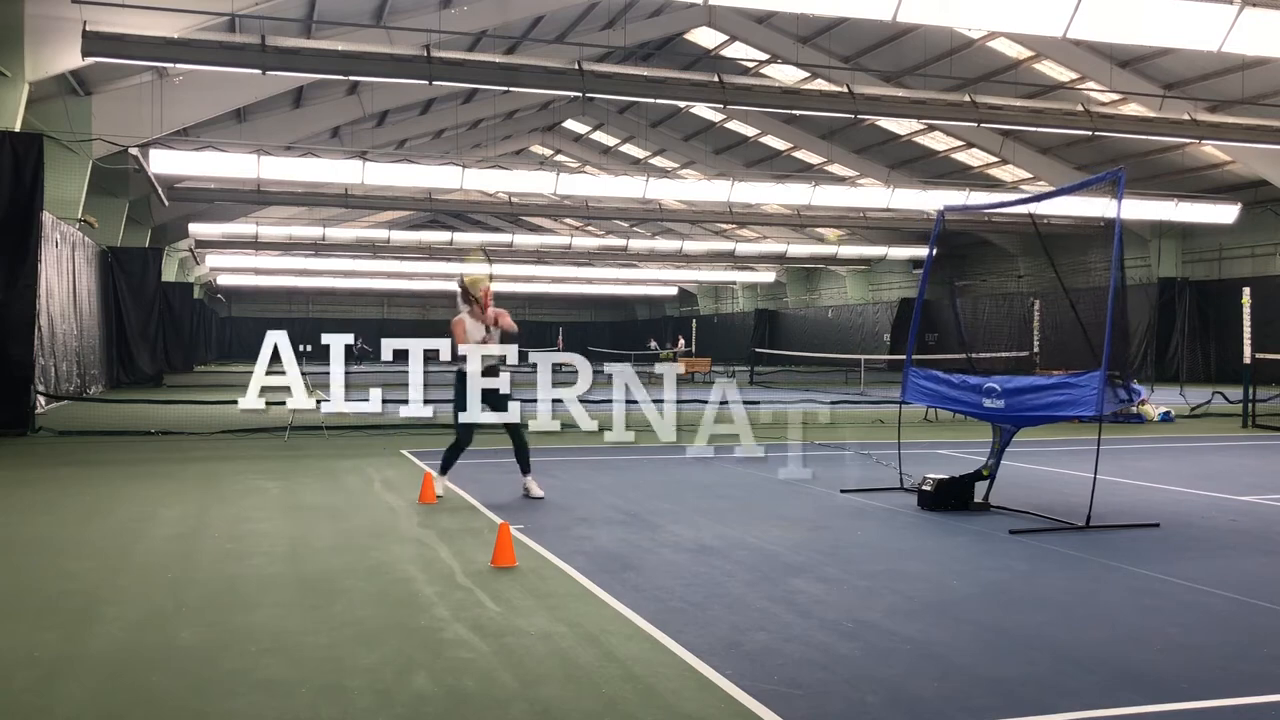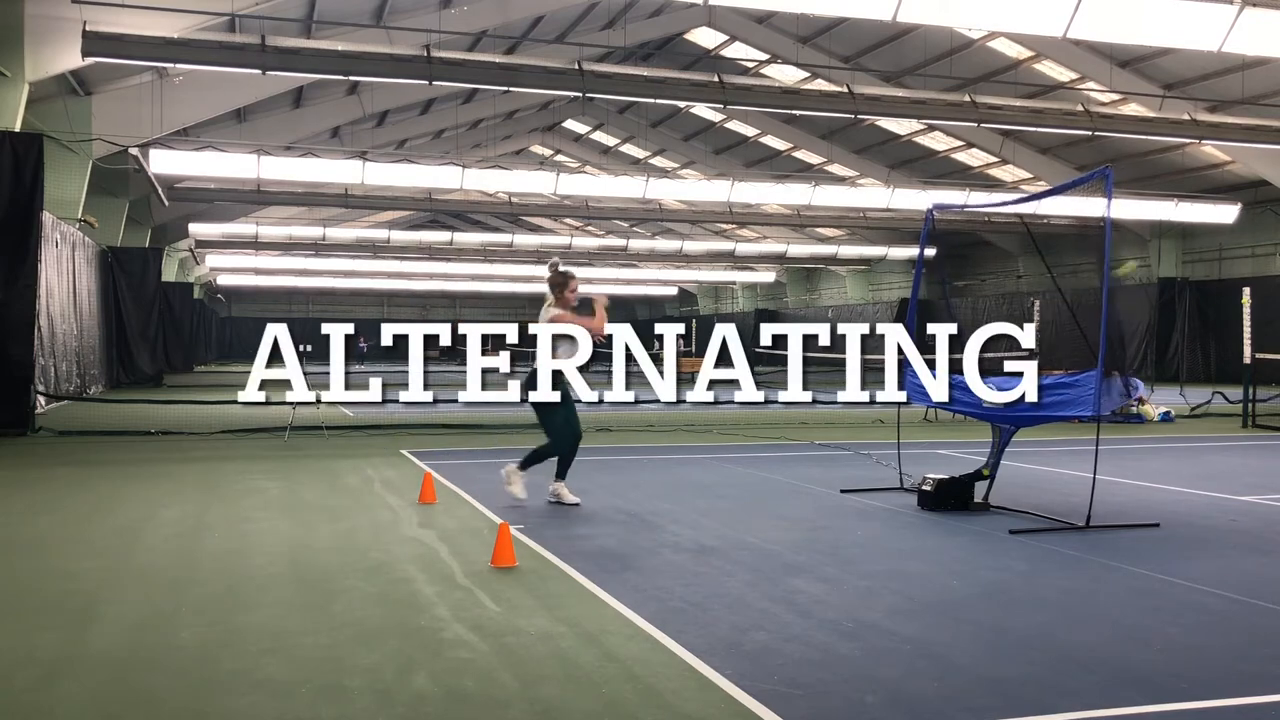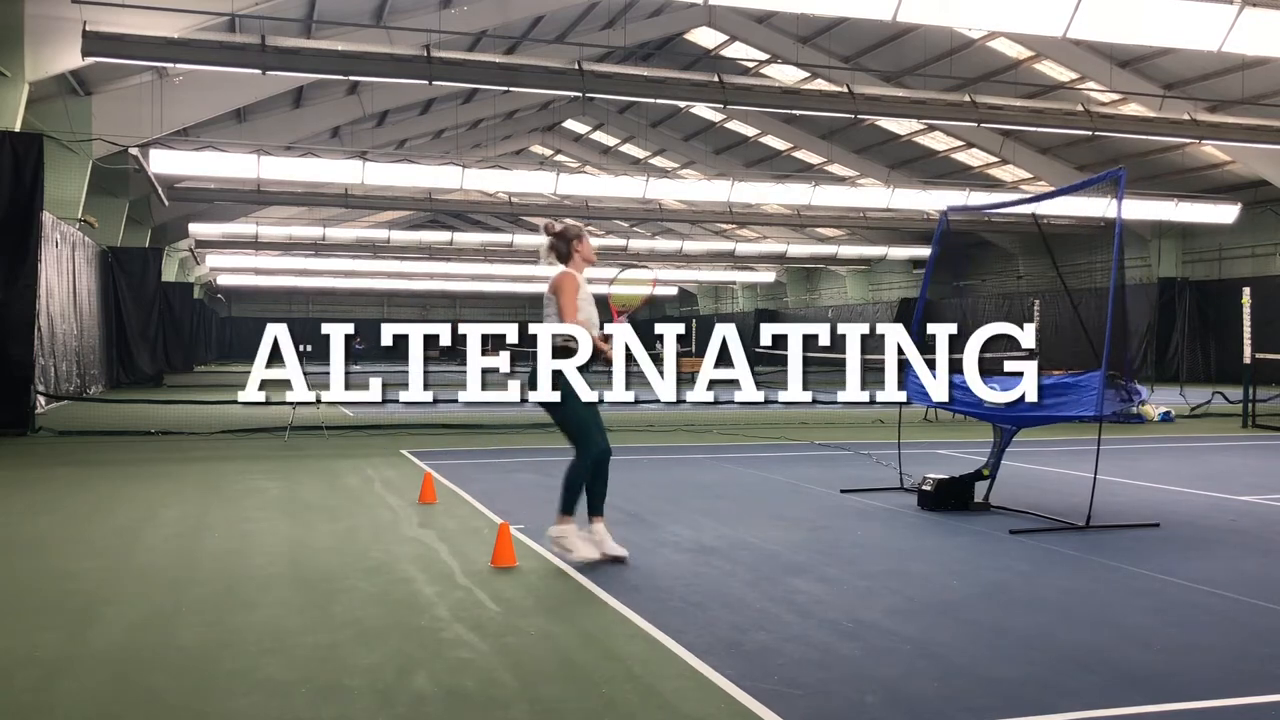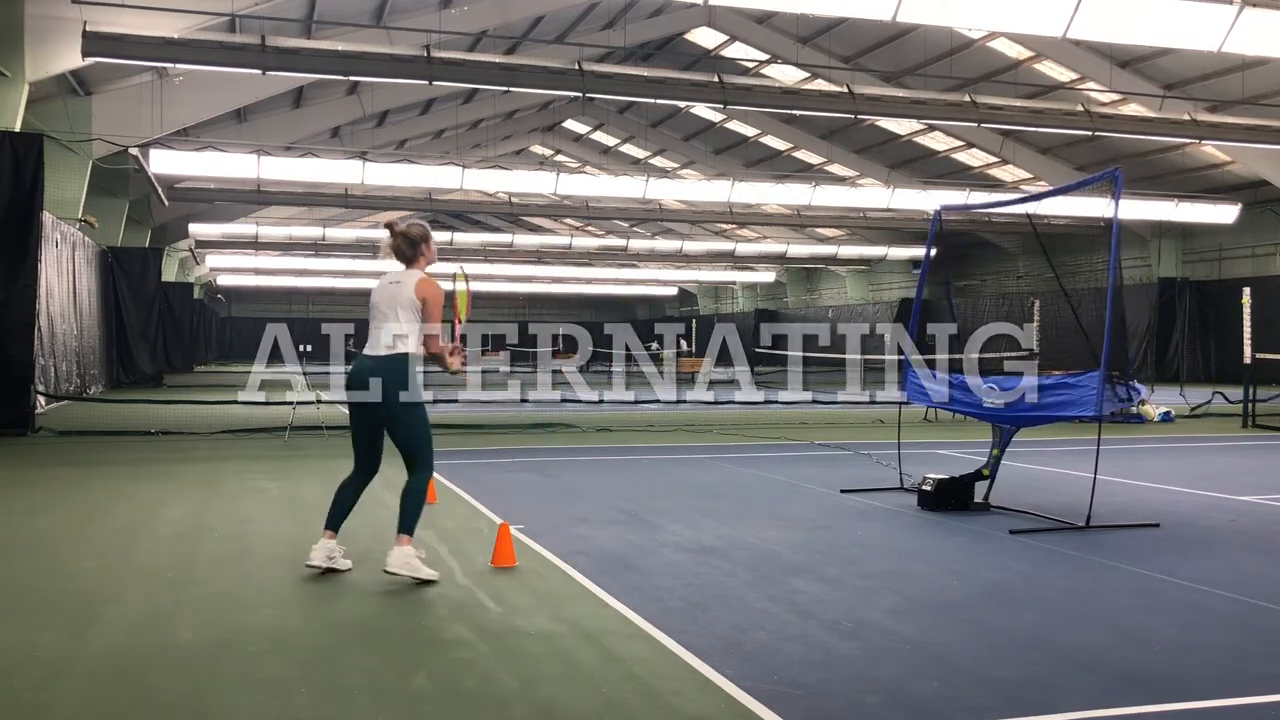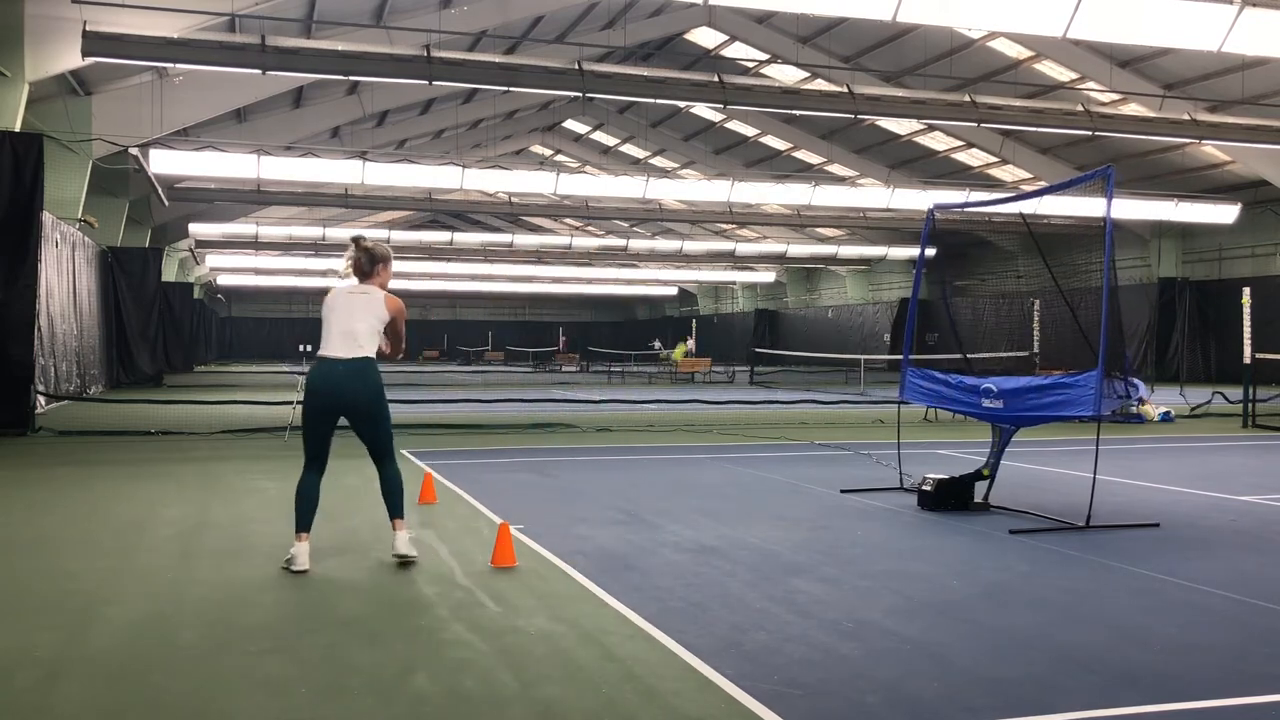
dt=1s
person 1, frame 1
left shoulder: (499, 314)
right shoulder: (460, 322)
left elbow: (512, 329)
left wrist: (494, 318)
right wrist: (481, 343)
left hip: (493, 378)
right hip: (467, 381)
left knee: (516, 431)
right knee: (463, 439)
left ankle: (527, 480)
right ankle: (441, 479)
person 1, frame 2
left shoulder: (553, 307)
right shoulder: (558, 316)
right elbow: (599, 328)
left wrist: (590, 332)
right wrist: (601, 306)
left hip: (555, 380)
left knee: (573, 436)
right knee: (560, 443)
left ankle: (558, 487)
right ankle: (515, 470)
person 1, frame 3
left shoulder: (576, 282)
right shoulder: (565, 278)
right elbow: (570, 329)
left wrist: (602, 338)
right wrist: (603, 346)
left hip: (569, 376)
right hip: (556, 374)
left knee: (600, 453)
right knee: (589, 451)
left ankle: (596, 531)
right ankle: (563, 528)
person 1, frame 4
left shoulder: (383, 284)
right shoulder: (428, 286)
right elbow: (432, 346)
left wrist: (442, 354)
right wrist: (448, 362)
left hip: (362, 373)
right hip: (395, 379)
left knee: (364, 468)
right knee: (421, 468)
left ankle: (325, 546)
right ankle: (402, 552)
person 1, frame 5
left shoulder: (332, 295)
right shoulder: (392, 303)
right elbow: (396, 350)
left hip: (322, 377)
right hip: (363, 380)
left knee: (313, 466)
right knee: (386, 462)
left ankle: (301, 549)
right ankle: (400, 537)
